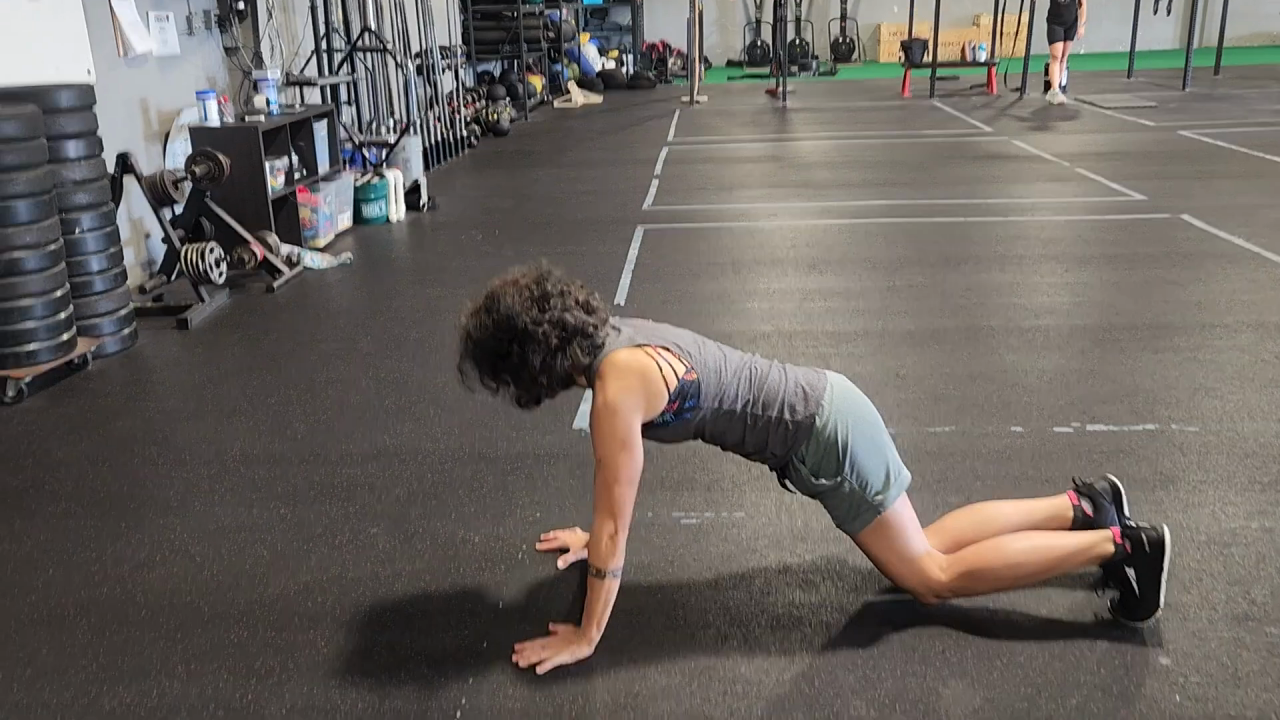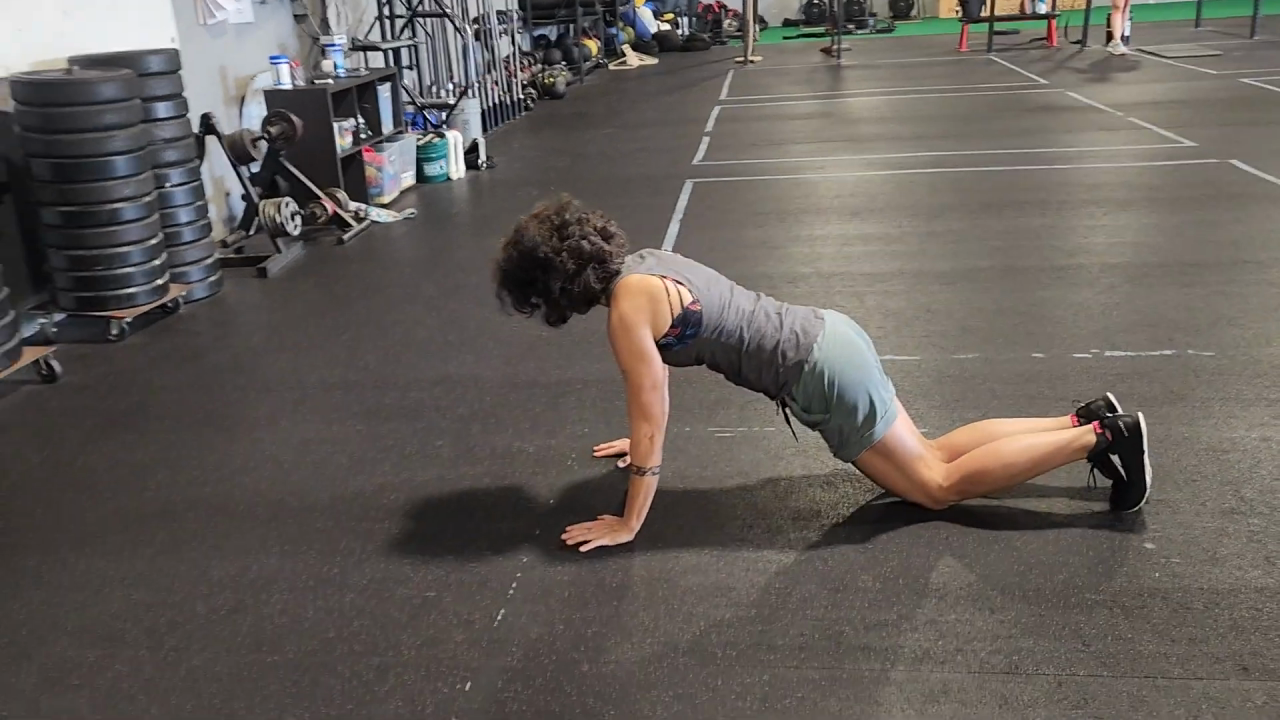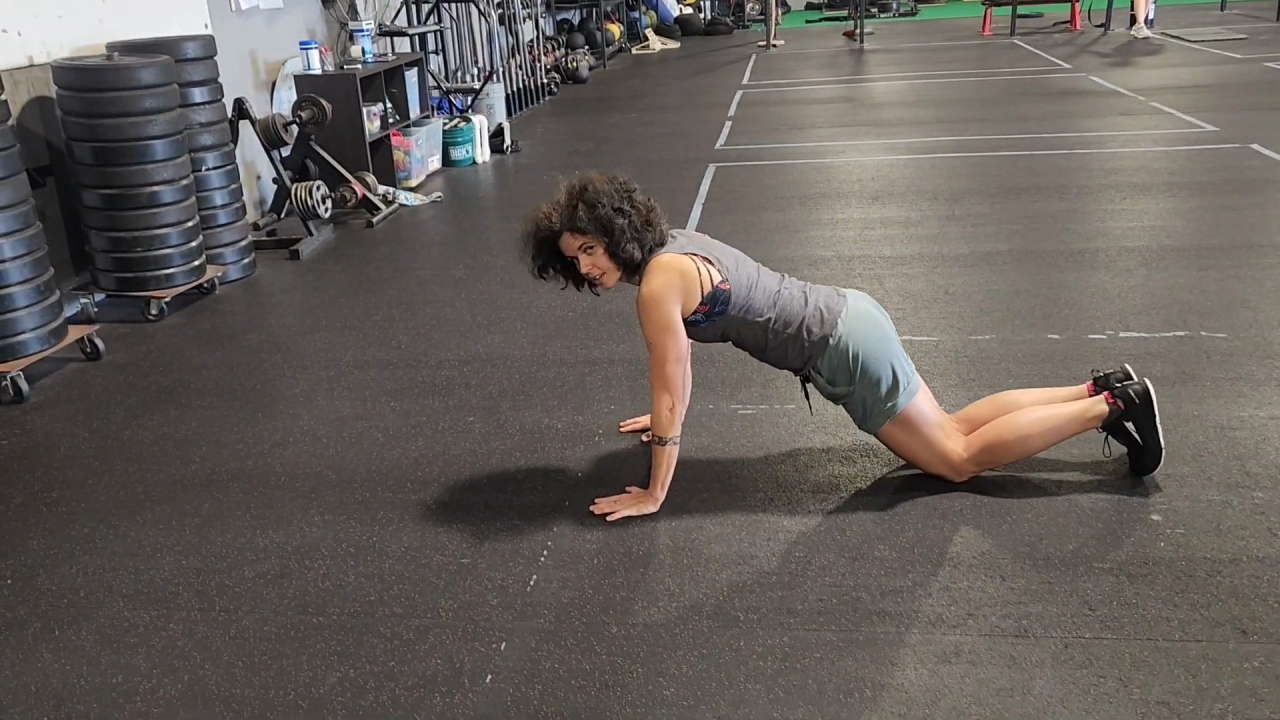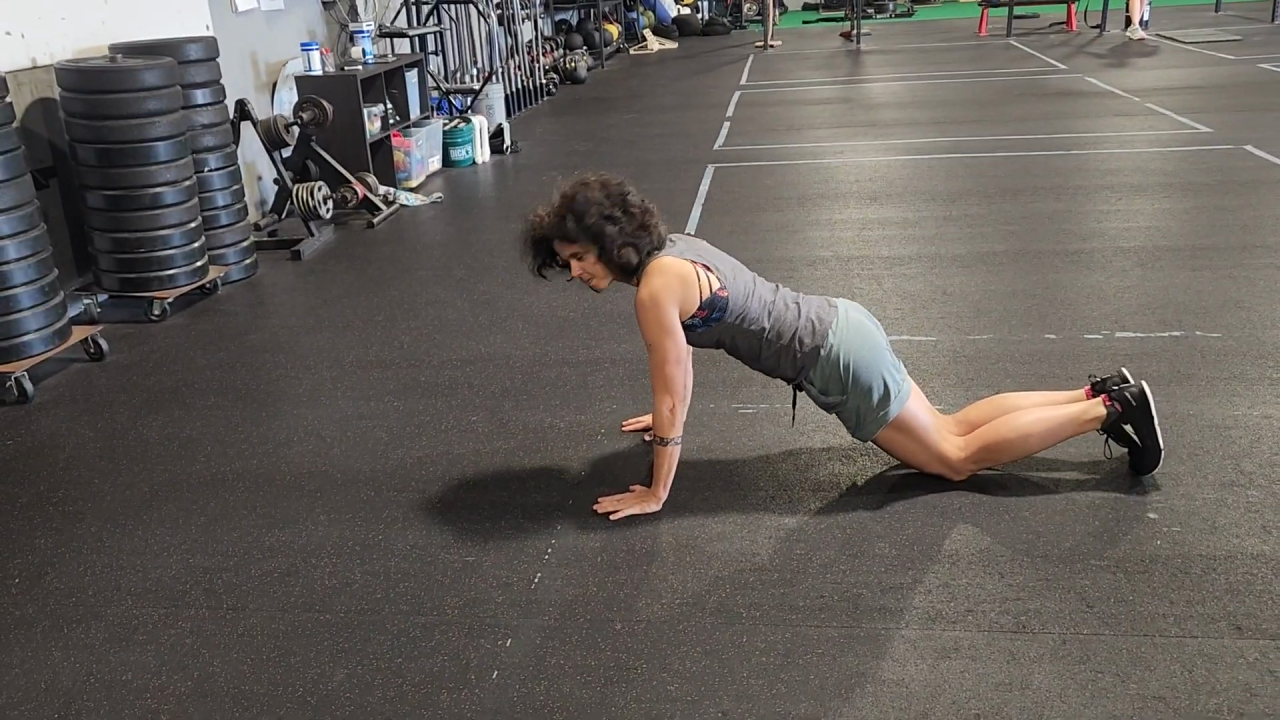
dt=0.7s
person 1, frame 1
left shoulder: (616, 384)
right shoulder: (612, 337)
left elbow: (614, 523)
left wrist: (584, 638)
right wrist: (596, 538)
left hip: (826, 435)
right hip: (821, 407)
left knee: (935, 577)
right knee: (925, 545)
left ankle: (1121, 545)
right ankle: (1085, 505)
person 1, frame 2
left shoulder: (626, 305)
right shoulder: (640, 265)
left elbow: (650, 424)
right elbow: (664, 363)
left wrist: (628, 524)
right wrist: (643, 442)
left hip: (822, 373)
right hip: (827, 337)
left knee: (939, 486)
right knee: (927, 456)
left ankle: (1101, 437)
right ankle: (1083, 421)
person 1, frame 3
left shoulder: (657, 282)
right shoulder: (670, 245)
left elbow: (668, 397)
right elbow: (681, 358)
left wrist: (653, 495)
right wrist: (667, 418)
left hip: (845, 347)
right hip: (846, 319)
left knee: (958, 458)
right knee: (949, 428)
left ankle: (1112, 407)
right ankle: (1100, 389)
person 1, frame 4
left shoulder: (656, 285)
right shoulder: (669, 247)
left elbow: (671, 400)
right elbow: (687, 349)
left wrist: (656, 495)
right wrist: (667, 415)
left hip: (835, 359)
right hip: (838, 324)
left knee: (958, 458)
right knee: (948, 430)
left ankle: (1107, 409)
right ankle: (1100, 392)
